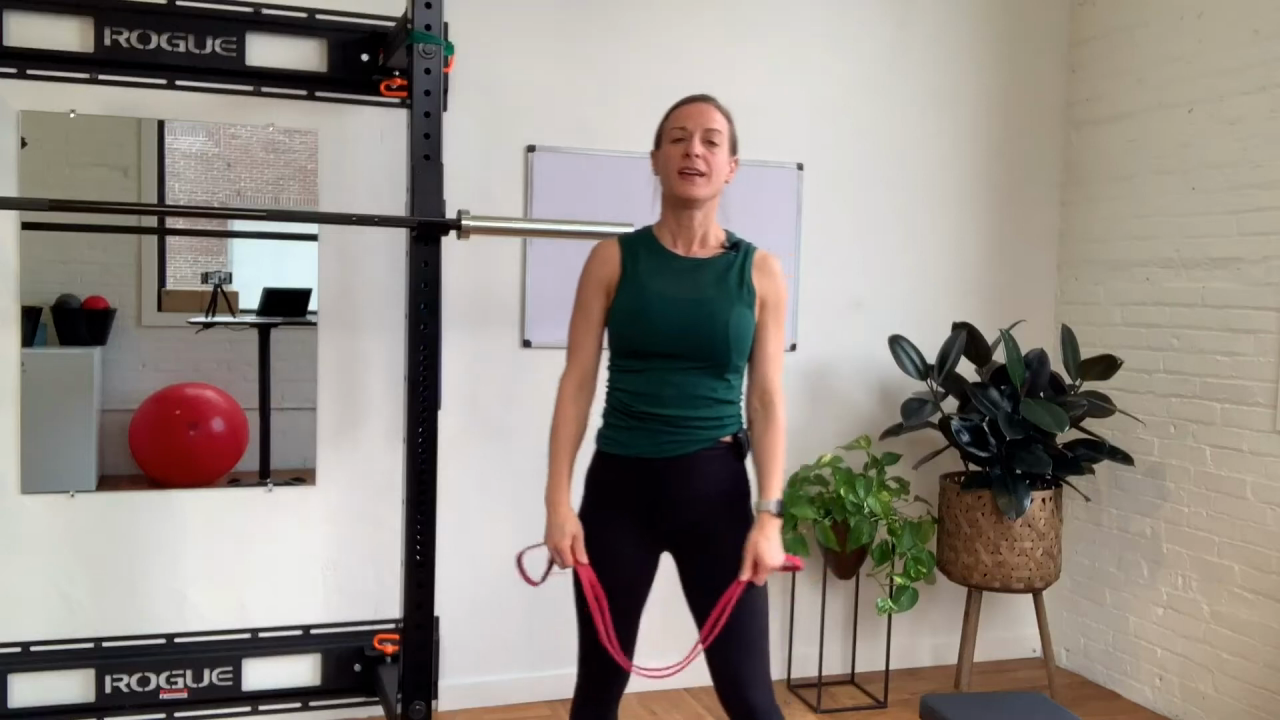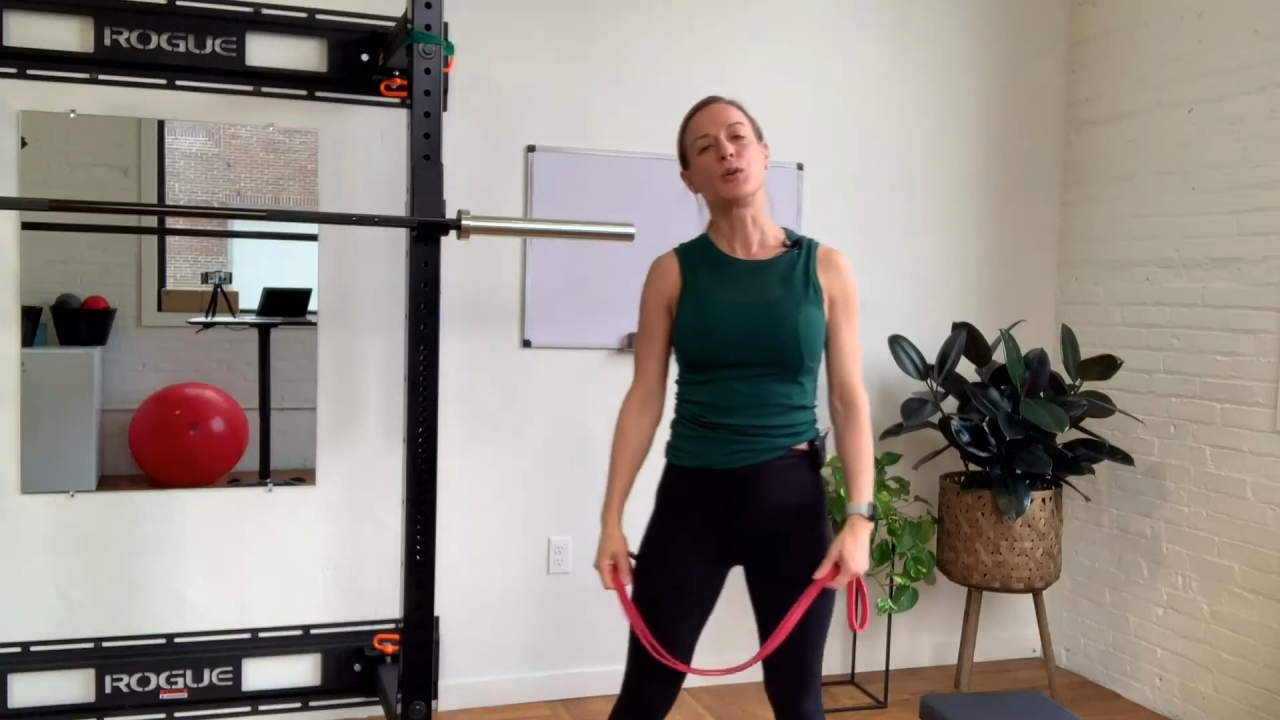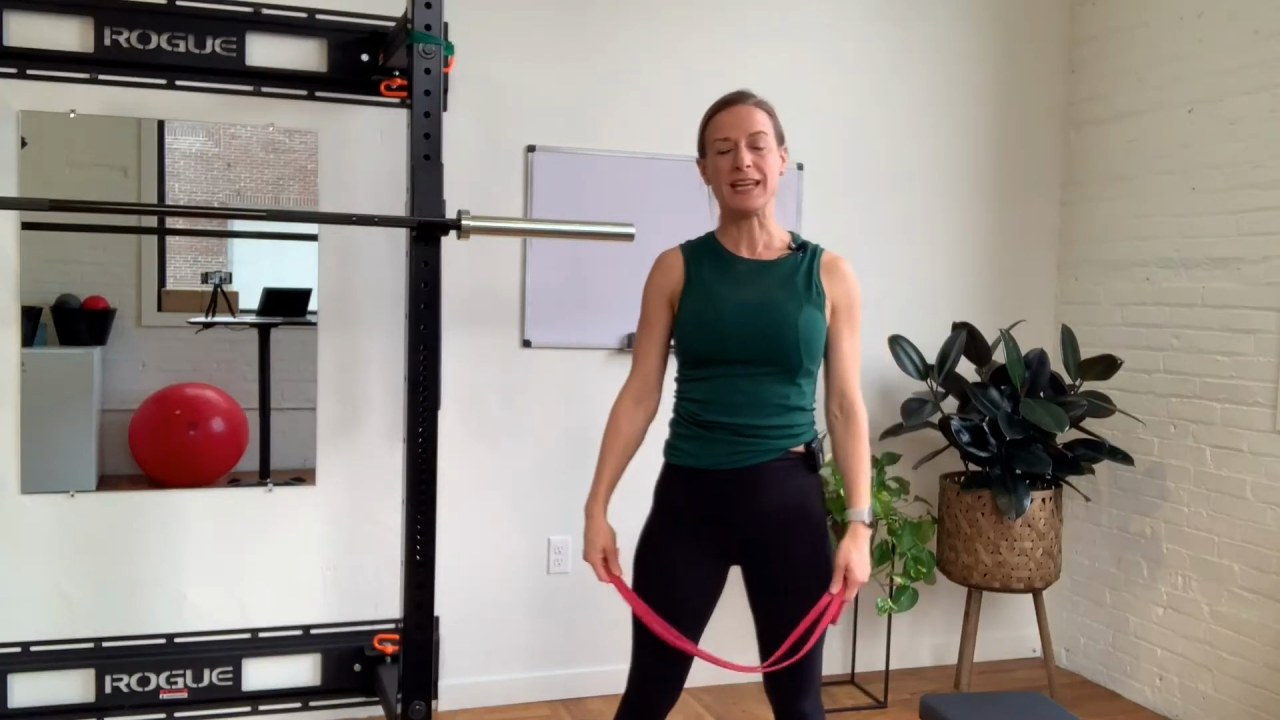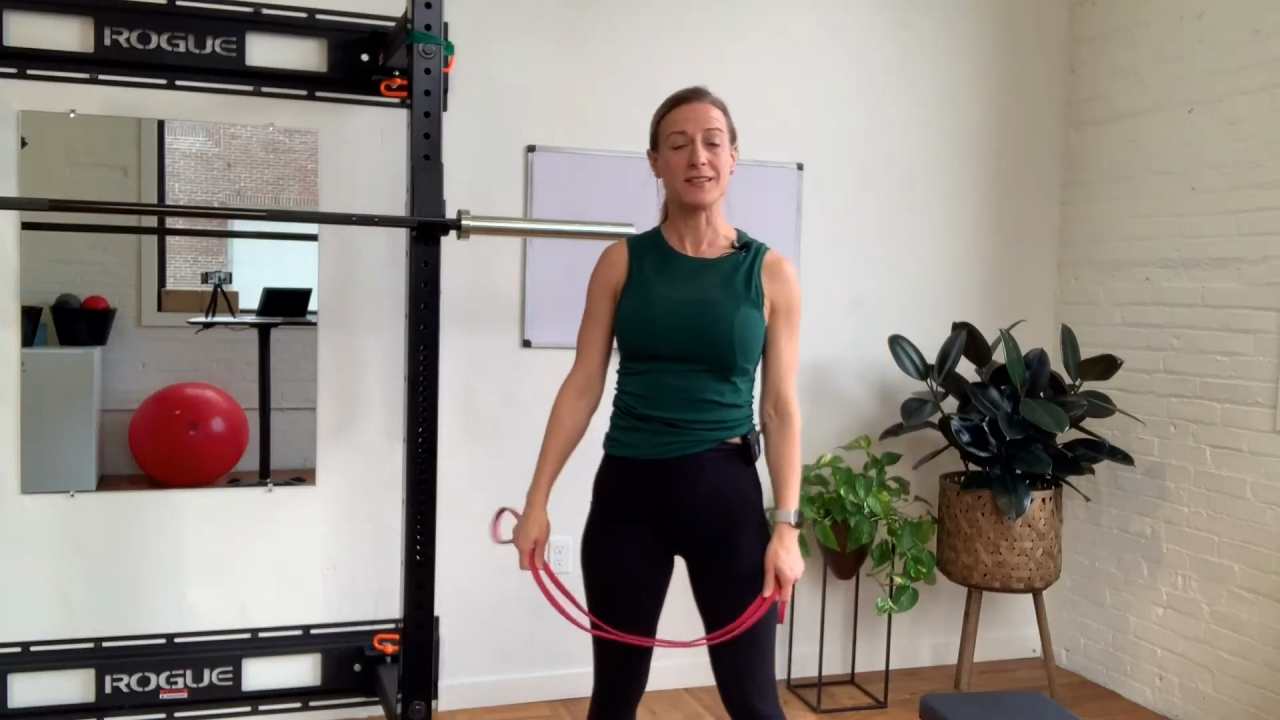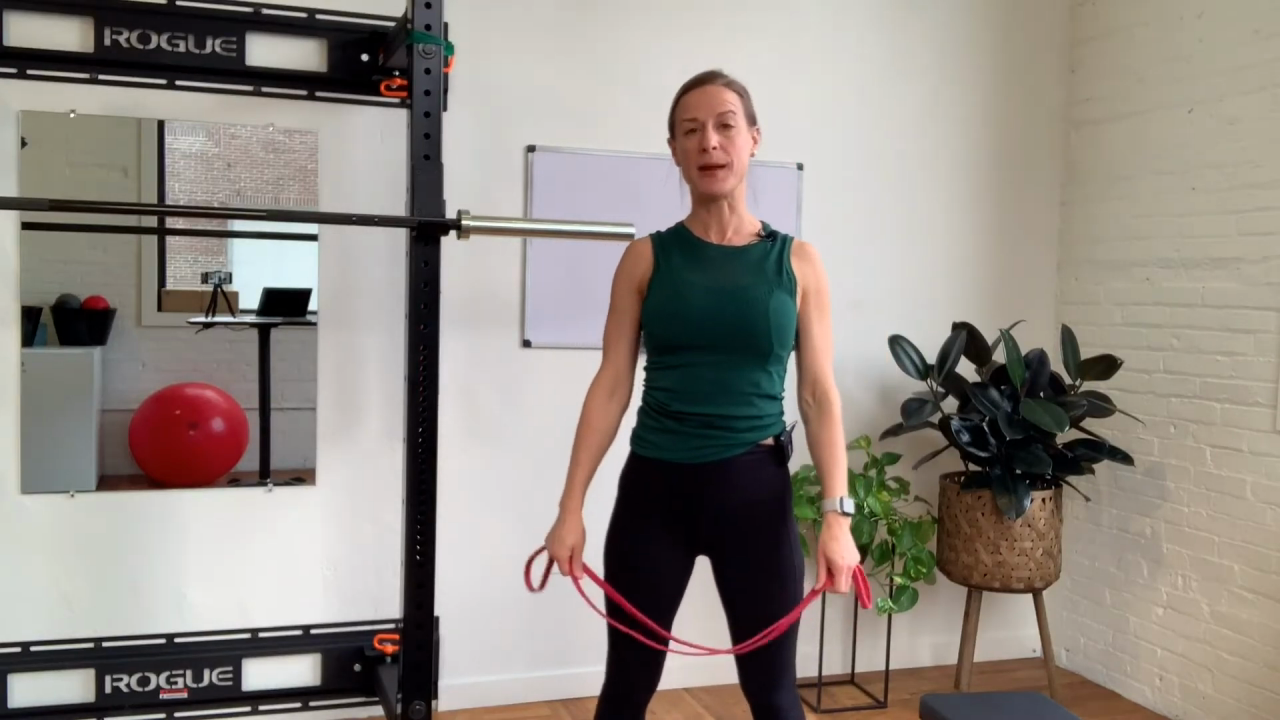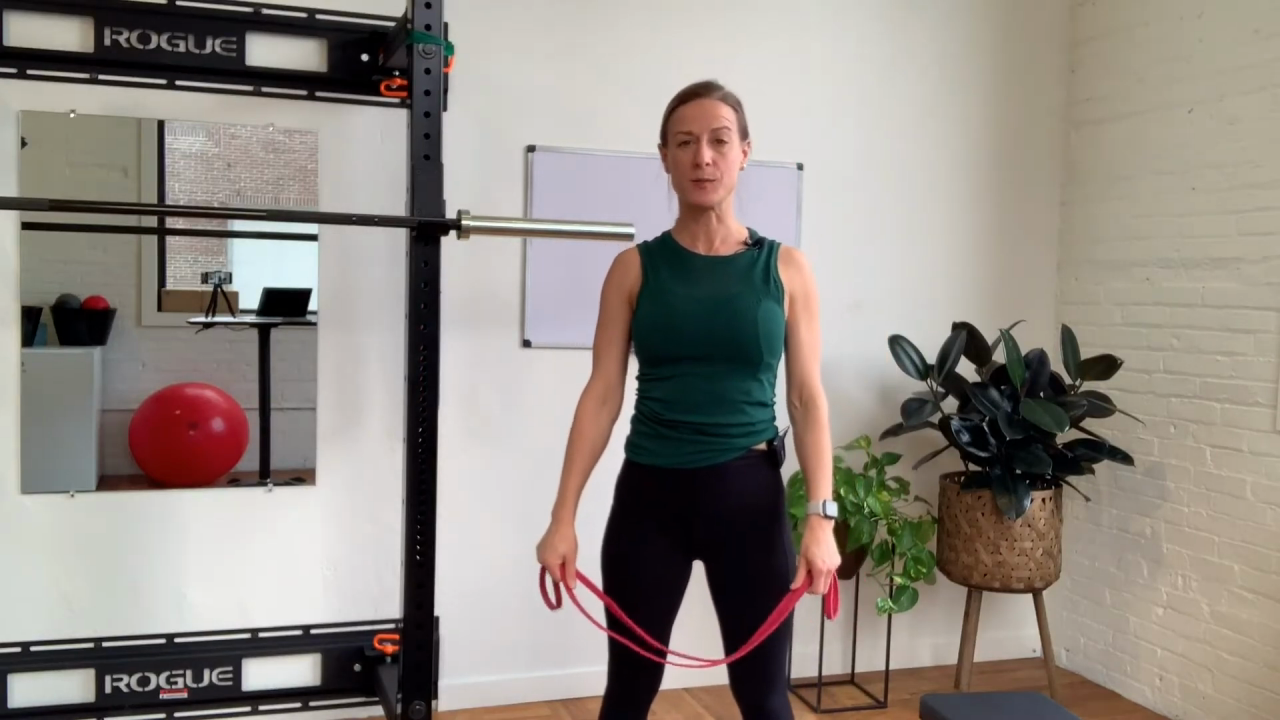
dt=0.7s
person 1, frame 1
left shoulder: (759, 272)
right shoulder: (613, 259)
left elbow: (766, 401)
right elbow: (577, 383)
left wrist: (769, 513)
right wrist: (559, 497)
left hip: (712, 486)
right hip: (619, 485)
person 1, frame 2
left shoulder: (825, 267)
right shoulder: (673, 272)
left elbow: (849, 400)
right elbow: (644, 400)
left wrist: (860, 517)
right wrist: (611, 519)
left hip: (788, 498)
right hip: (690, 498)
person 1, frame 3
left shoulder: (827, 273)
right shoulder: (676, 268)
left elbow: (845, 406)
right elbow: (640, 393)
left wrist: (859, 524)
right wrist: (597, 508)
left hip: (786, 498)
right hip: (688, 498)
person 1, frame 4
left shoulder: (770, 272)
right shoulder: (621, 262)
left elbow: (781, 407)
right elbow: (583, 385)
left wrist: (786, 526)
right wrist: (537, 498)
left hip: (723, 487)
right hip: (628, 488)
person 1, frame 5
left shoulder: (796, 261)
right shoulder: (647, 257)
left elbow: (819, 395)
right elbow: (611, 384)
left wrist: (836, 515)
right wrist: (571, 506)
left hip: (754, 489)
right hip: (655, 487)
person 1, frame 6
left shoulder: (785, 268)
right shoulder: (635, 268)
left elbow: (807, 400)
right elbow: (602, 394)
left wrist: (821, 518)
right wrist: (563, 516)
left hip: (747, 495)
right hip: (649, 496)
